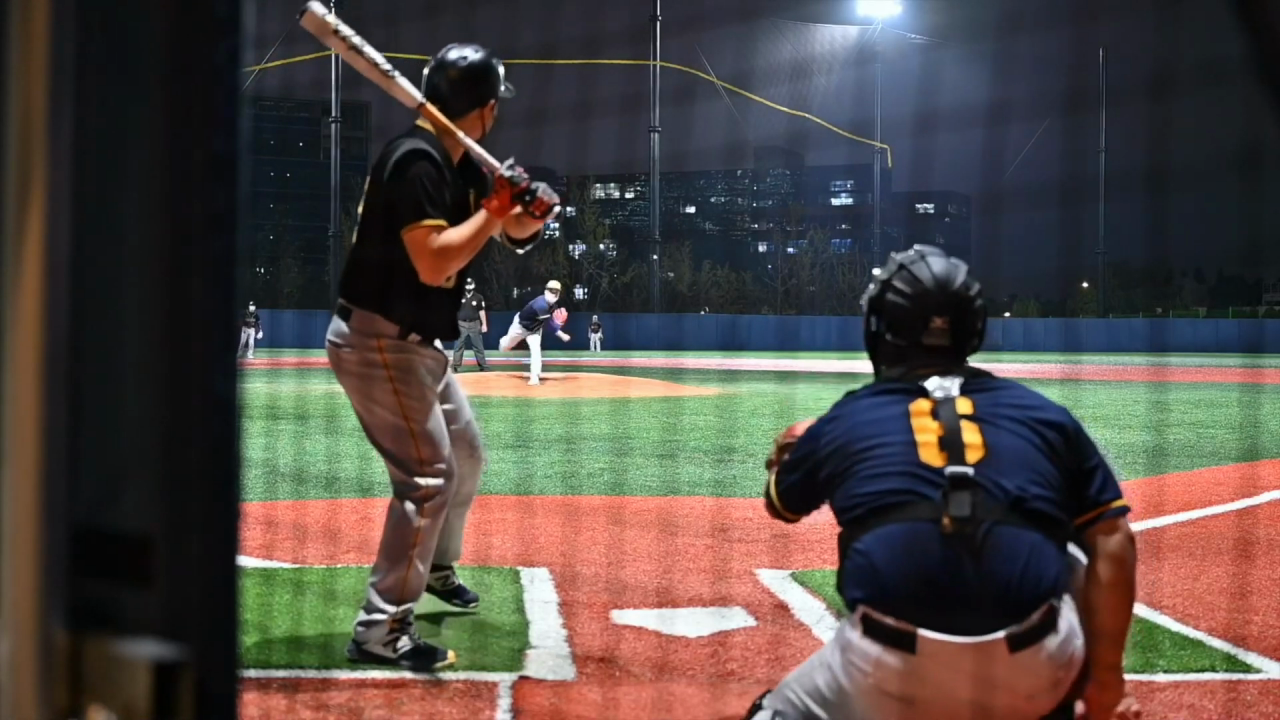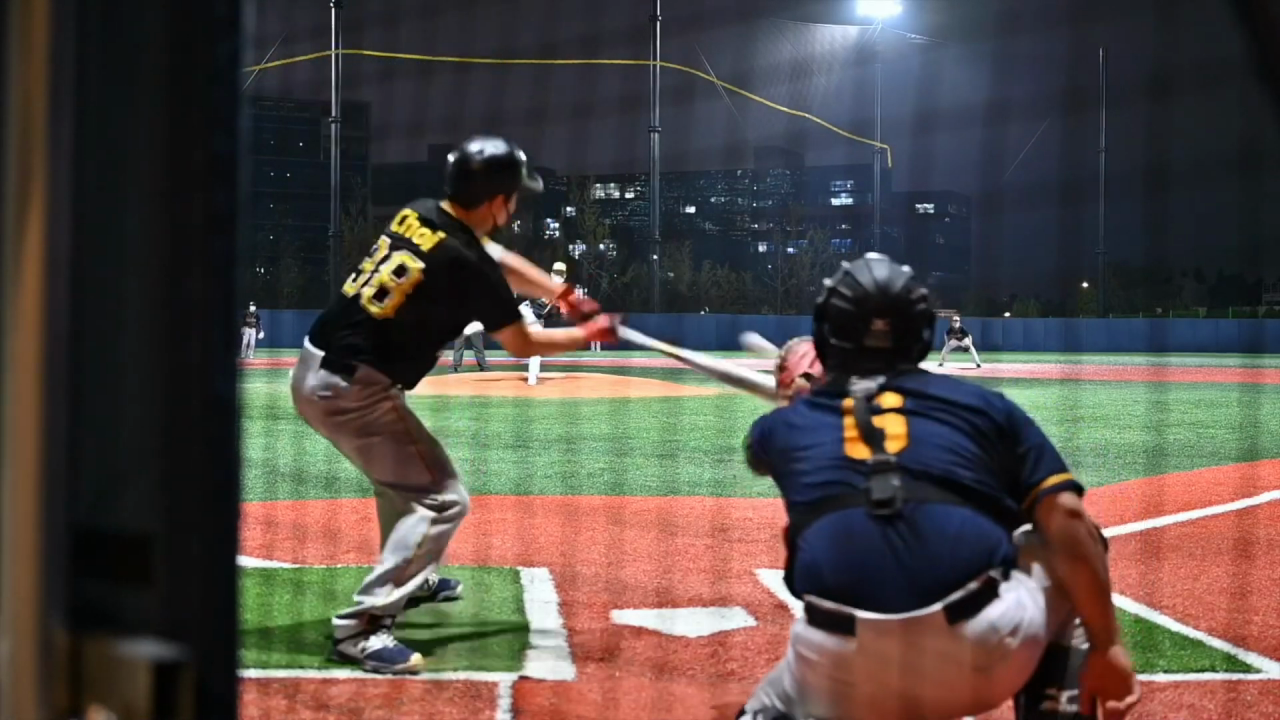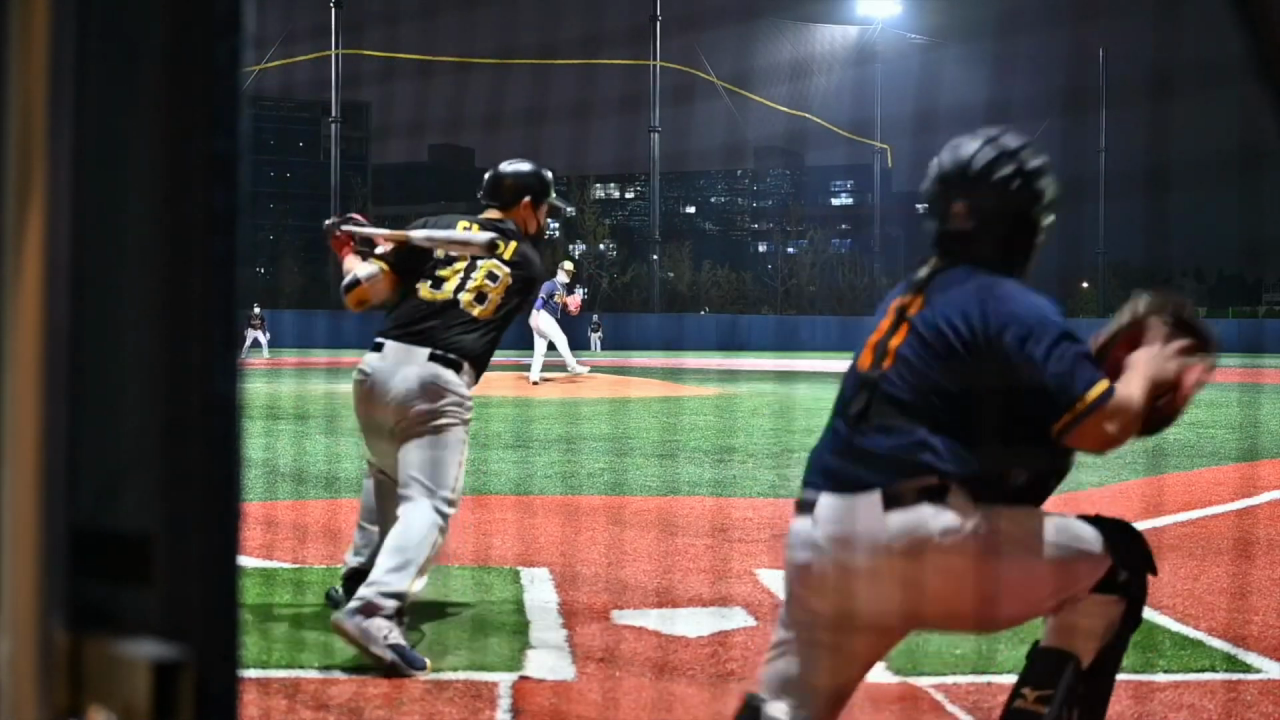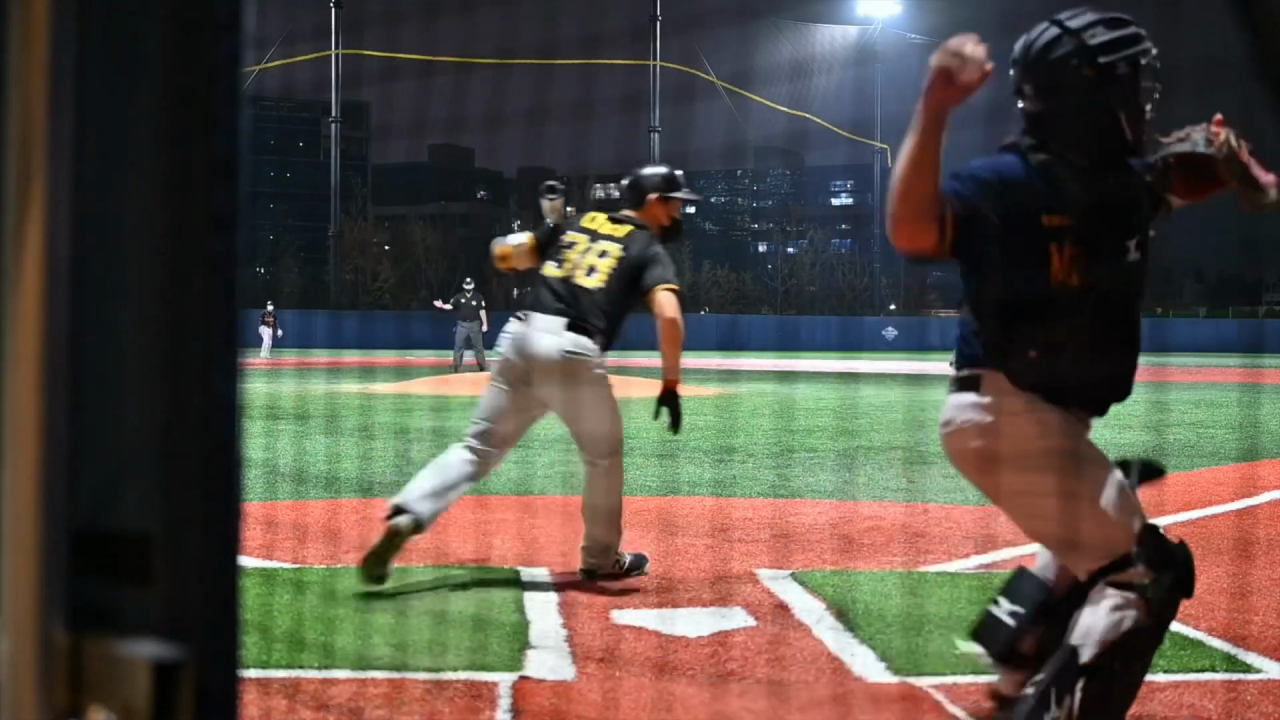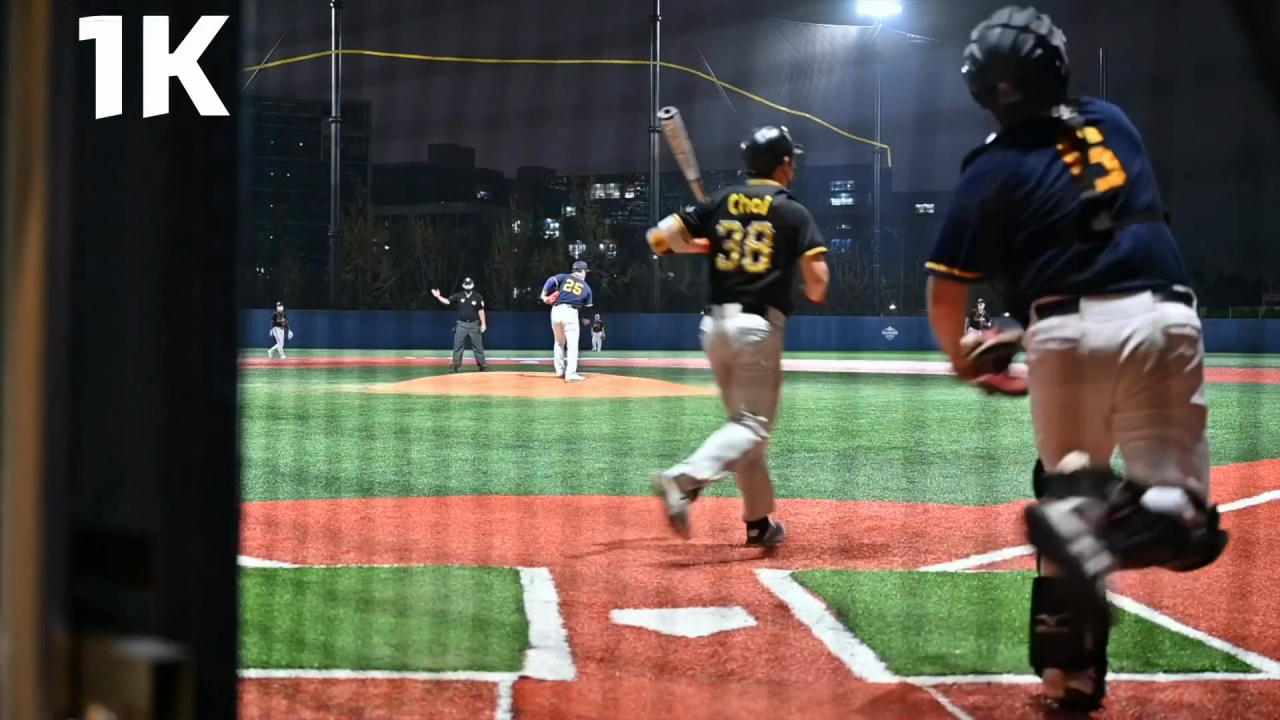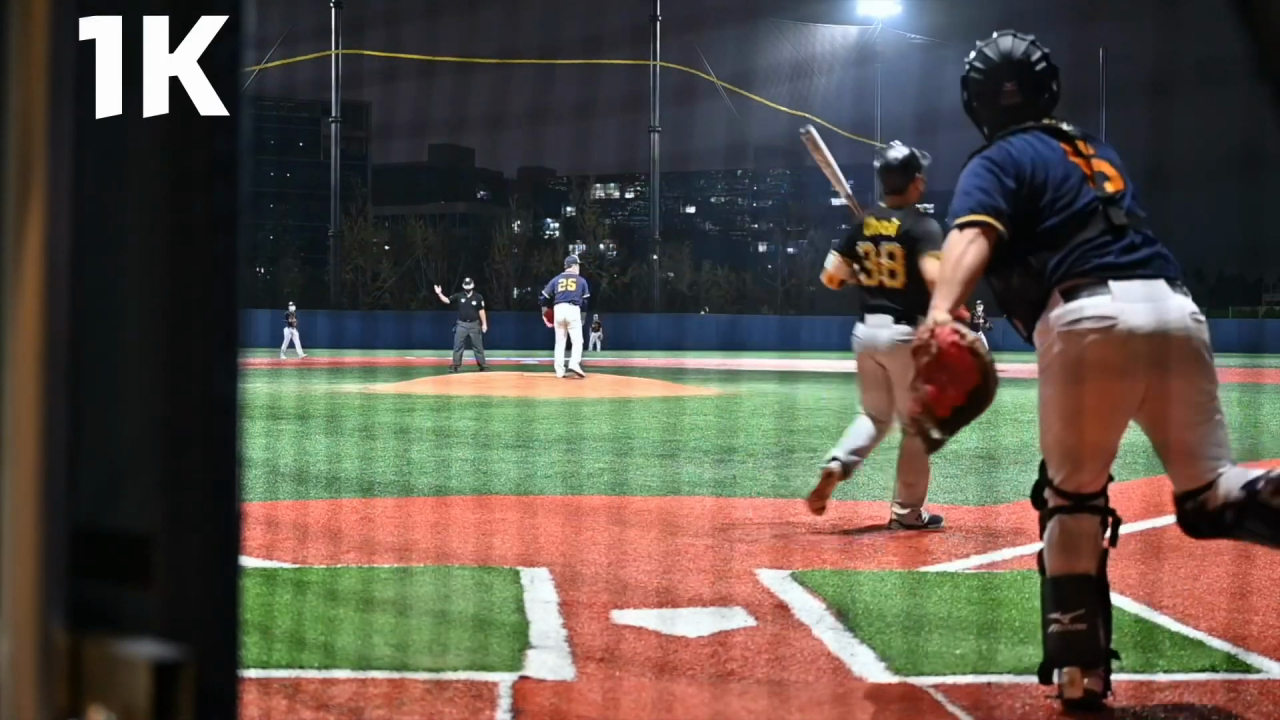
dt=0.4s
person 1, frame 1
left shoulder: (843, 420)
right shoulder: (1042, 414)
left elbow: (779, 504)
right elbow: (1113, 541)
left wrist: (790, 458)
right wrist: (1107, 674)
left hip: (888, 671)
right hip: (1029, 673)
right knee: (1068, 577)
person 1, frame 2
left shoulder: (789, 420)
right shoulder: (978, 404)
right elbow: (1066, 517)
right wrist: (1106, 643)
left hip: (839, 659)
right hip: (977, 651)
right knee: (1071, 559)
person 1, frame 3
left shoulder: (907, 299)
right shoulder: (1013, 306)
right elbow: (1101, 427)
right wrist: (1145, 372)
left hip: (820, 542)
right hip: (920, 536)
right knee: (1118, 562)
person 1, frame 4
left shoulder: (1117, 175)
right shoulder: (1012, 182)
right elbow: (910, 231)
right wrist: (937, 103)
left hip: (1043, 412)
right hip: (1011, 416)
left knee: (1112, 523)
right knee: (1148, 568)
left ankle: (1020, 635)
person 1, frame 5
left shoulder: (986, 173)
right shoulder: (1109, 120)
left elbow: (947, 290)
left wrist: (957, 350)
left hip: (1066, 335)
right hip: (1164, 324)
left knee: (1068, 492)
right knee: (1186, 525)
left ankle: (1070, 672)
right ankle: (1093, 515)
person 1, frame 6
left shoulder: (996, 162)
right shoulder: (1093, 148)
left elbow: (970, 238)
left wrist: (939, 314)
left hip: (1090, 320)
right hip: (1174, 310)
left knee: (1072, 499)
right knee: (1206, 485)
left ankle: (1080, 672)
person 2, frame 1
left shoulder: (462, 163)
right shoulder: (415, 159)
left elbow: (515, 233)
right elbow: (434, 264)
left wrist: (532, 208)
right wrist: (495, 206)
left hip: (418, 343)
right hip: (378, 342)
left knee: (465, 457)
right knee: (427, 477)
left ankle: (436, 570)
right ankle: (380, 630)
person 2, frame 2
left shoulder: (419, 215)
right shoulder: (470, 255)
right elbow: (522, 343)
left wrist: (568, 298)
right wrist: (586, 335)
left hip: (317, 372)
right hip: (351, 388)
left knee: (406, 470)
right knee: (441, 499)
left ankle: (411, 578)
right ankle: (362, 627)
person 2, frame 3
left shoulder: (433, 229)
right shoulder: (531, 263)
left elbow: (358, 295)
left wrist: (346, 248)
left hip: (378, 368)
right hip: (439, 383)
left knee: (386, 475)
right knee: (428, 510)
left ankle: (358, 582)
right ankle: (372, 615)
person 2, frame 4
left shoulder: (577, 224)
right shoulder: (650, 252)
left elbow: (501, 252)
right elbow: (668, 316)
left wrist: (538, 255)
right wrist: (671, 383)
left hip: (521, 337)
right hip: (573, 351)
left knee: (478, 446)
right knee: (603, 454)
left ankle: (405, 517)
right ankle: (602, 559)
person 2, frame 5
left shoulder: (718, 203)
right shoulder: (792, 211)
left elbow: (658, 237)
right elbow: (818, 277)
left wrist: (699, 243)
right wrist: (812, 299)
left hip: (714, 323)
right hip: (757, 327)
left knee: (743, 420)
right knee: (752, 427)
left ankle: (759, 521)
right ankle: (682, 479)
person 2, frame 6
left shoulder: (860, 223)
right shoulder: (922, 224)
left elbow: (830, 276)
right elbow: (934, 278)
left hip: (865, 331)
right hip: (904, 333)
left knee: (874, 417)
right knee: (916, 425)
left ankle: (837, 466)
right ankle: (907, 512)
